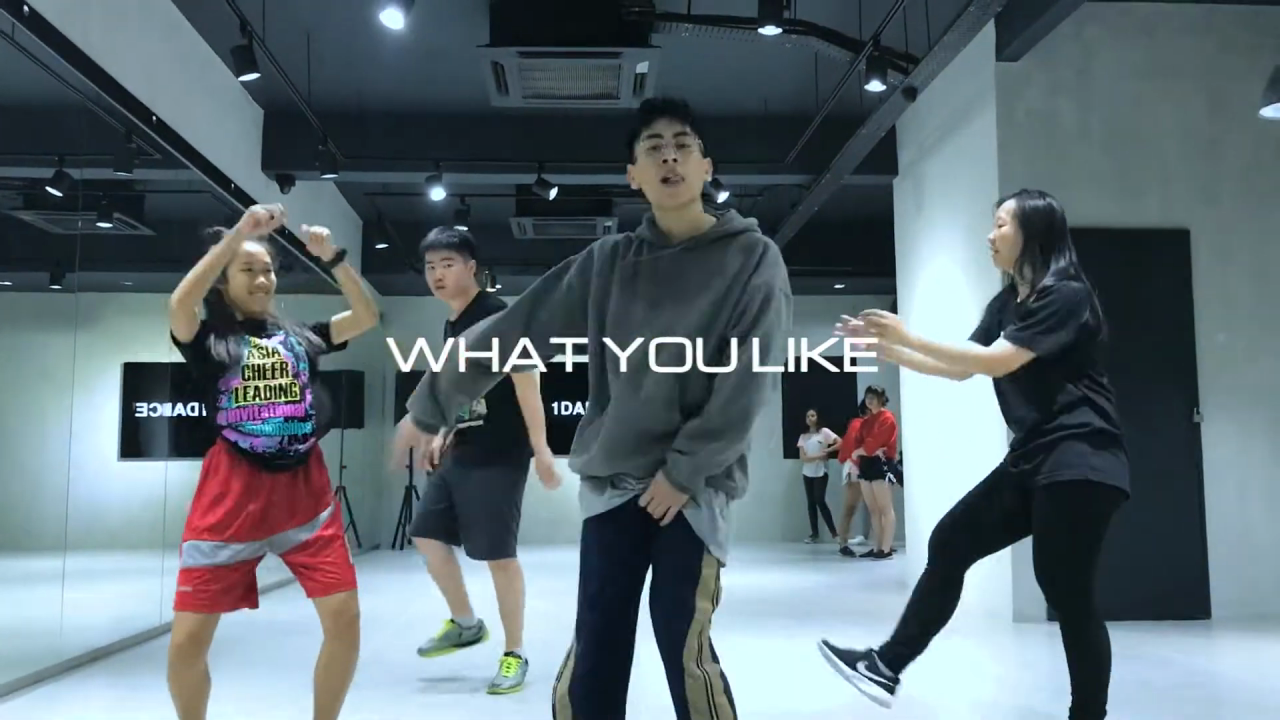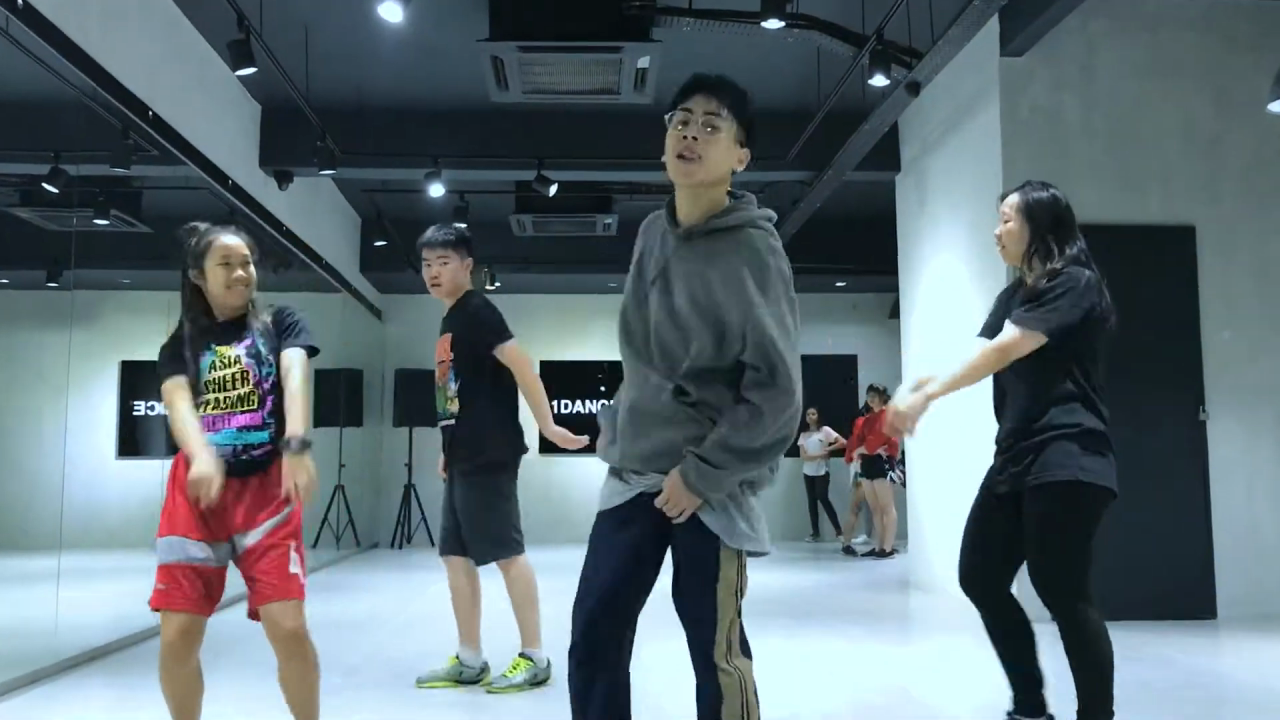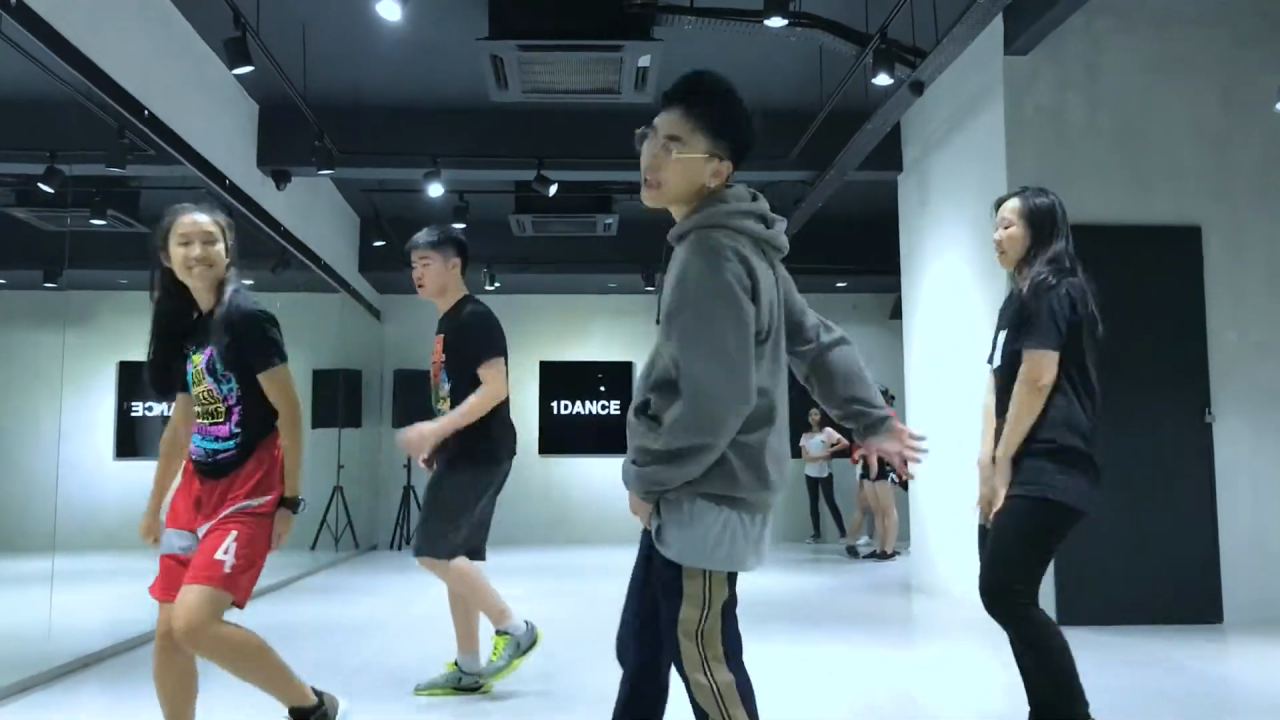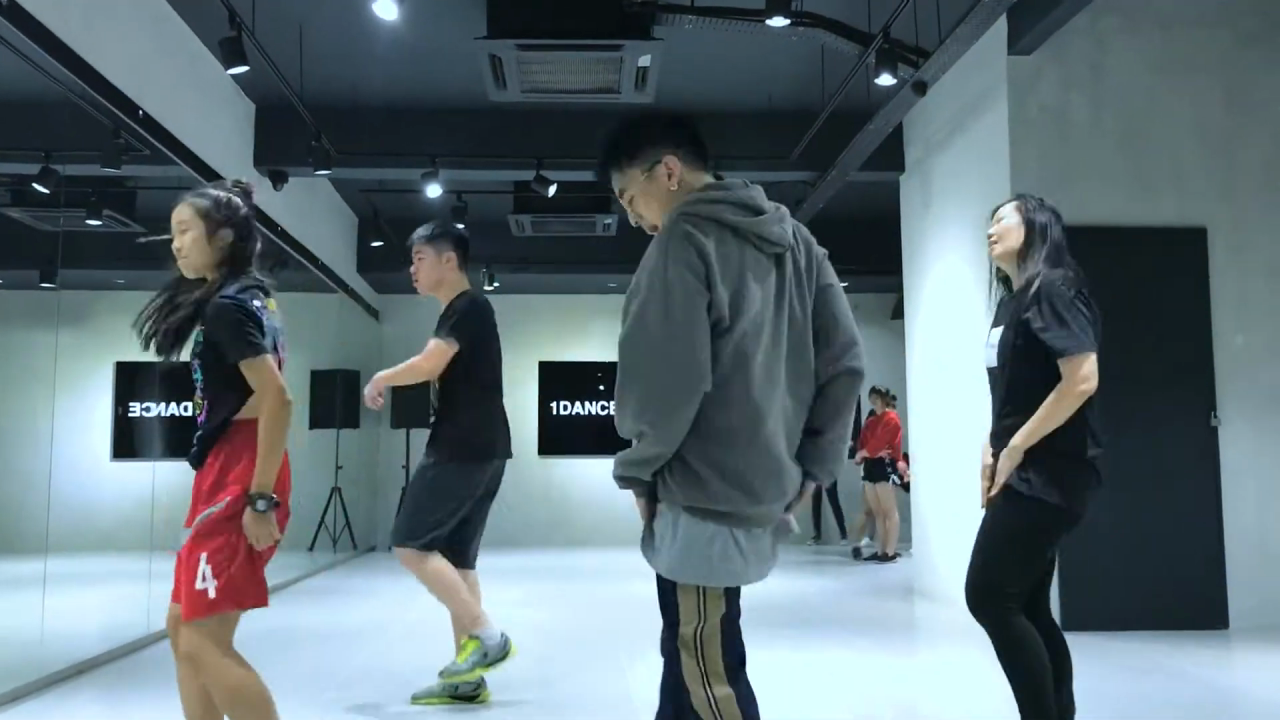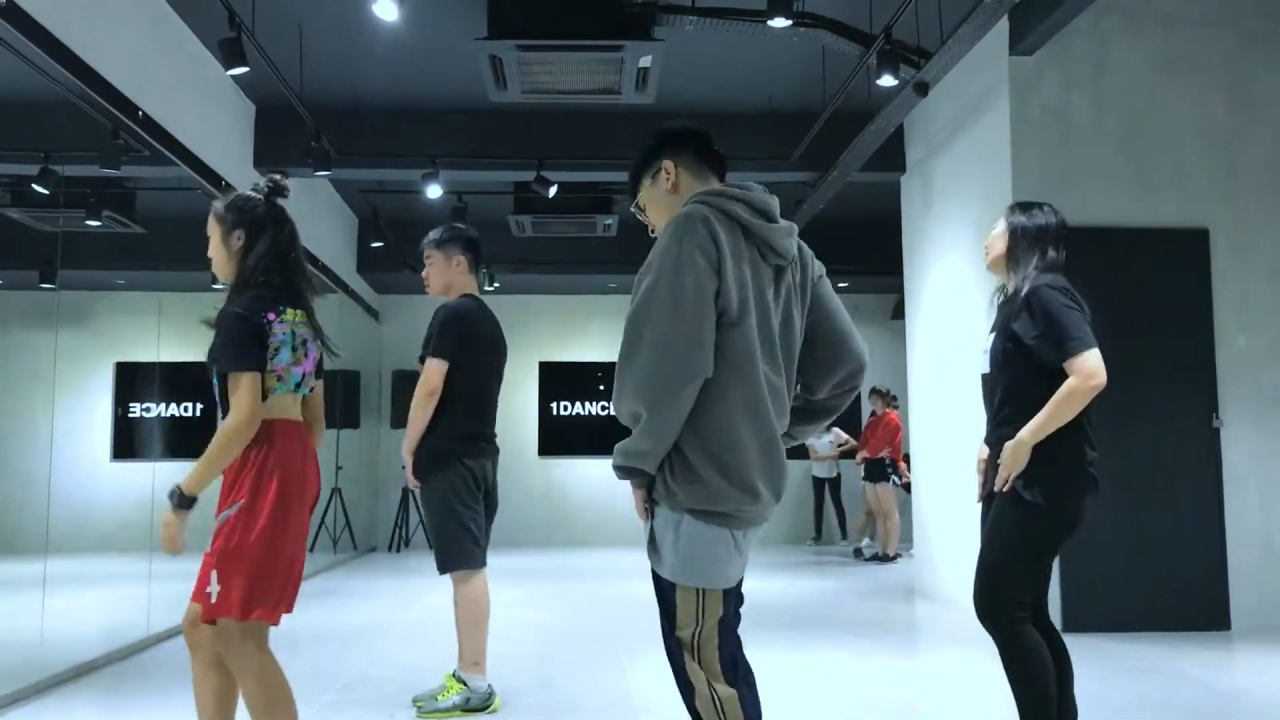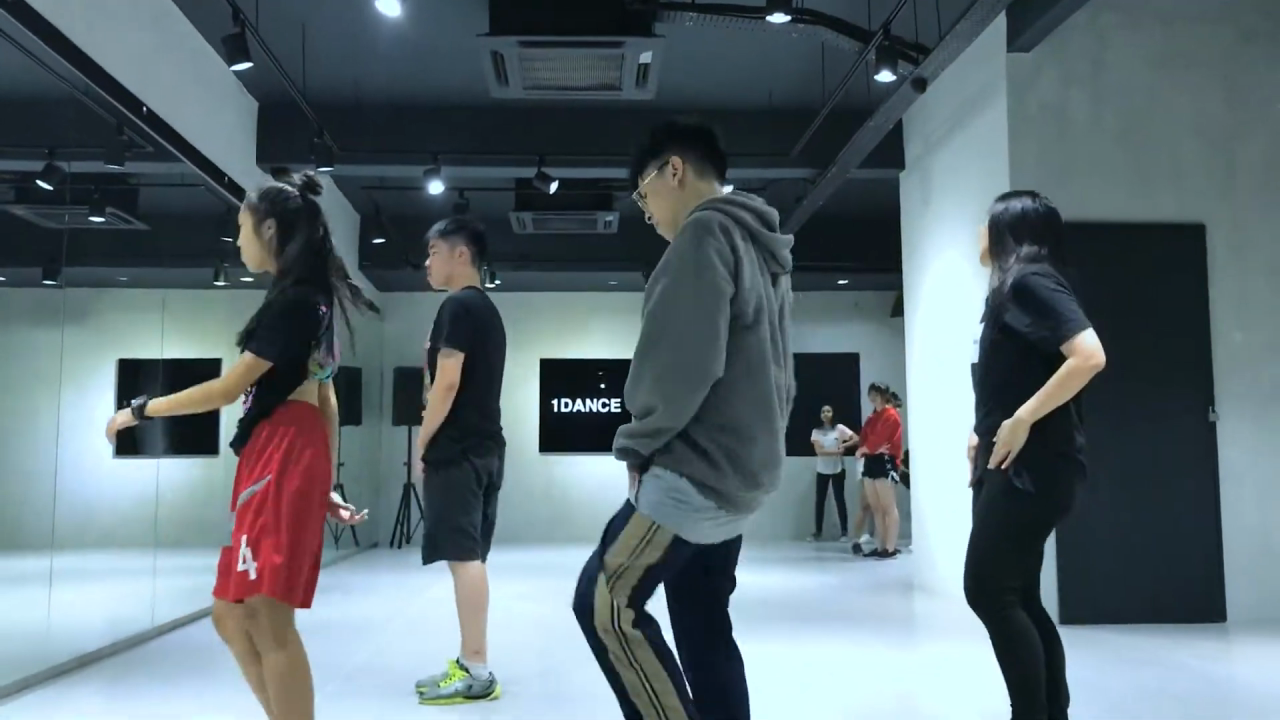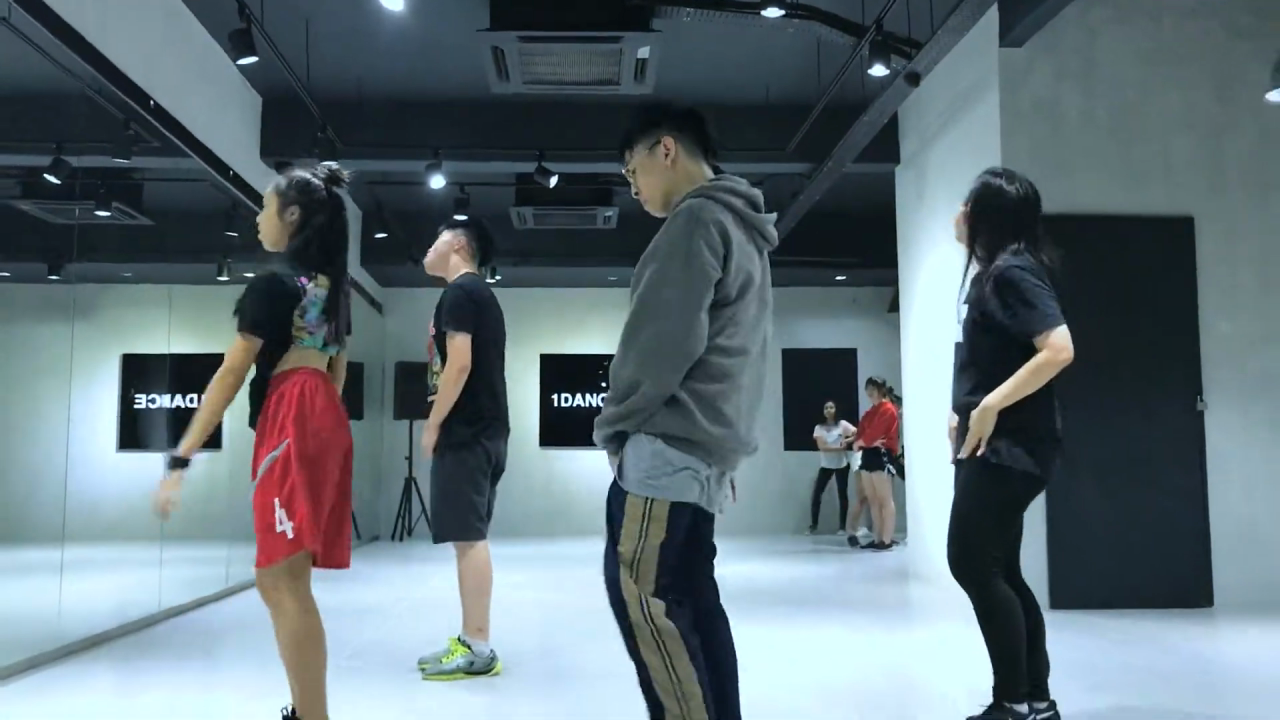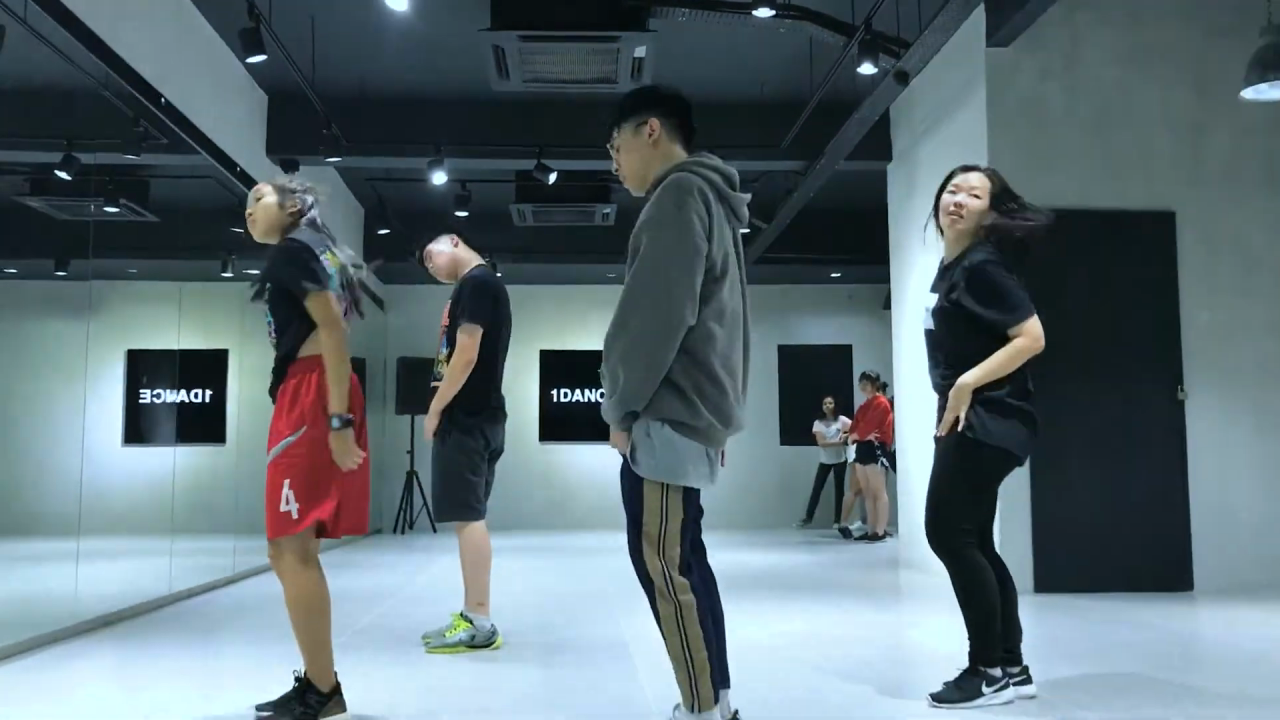
dt=0.2s
person 1, frame 1
left shoulder: (753, 258)
right shoulder: (606, 260)
left elbow: (749, 382)
right elbow: (521, 326)
left wrist: (682, 470)
right wrist: (431, 403)
left hip: (695, 486)
right hip: (617, 484)
left knee: (683, 650)
right knee: (596, 650)
person 1, frame 2
left shoulder: (752, 252)
right shoulder: (655, 239)
left elbow: (775, 386)
left wrist: (701, 476)
left hip: (709, 487)
right hip: (634, 478)
left knee: (715, 647)
right knee: (595, 631)
person 1, frame 3
left shoulder: (710, 252)
right shoulder: (741, 242)
left elbow: (715, 398)
right elbow: (816, 341)
left wrist: (647, 477)
right wrist: (870, 418)
left hip: (708, 495)
right hip: (699, 488)
left knee: (703, 655)
right knee: (641, 644)
person 1, frame 4
left shoulder: (684, 239)
right shoulder: (791, 238)
left elbow: (661, 382)
right elbow: (844, 358)
left wrist: (639, 469)
right wrist: (814, 464)
left hip: (703, 489)
right hip: (761, 482)
left knee: (705, 667)
right knee: (693, 651)
person 1, frame 5
left shoulder: (694, 229)
right shoulder: (787, 248)
left elbow: (664, 364)
right elbow: (844, 366)
left wrist: (639, 460)
left hip: (695, 486)
right hip: (745, 483)
left knee: (709, 669)
right knee: (711, 650)
person 1, frame 6
left shoulder: (705, 234)
right shoulder: (763, 250)
left elbow: (682, 362)
left wrist: (640, 442)
left hip: (694, 471)
right hip: (736, 473)
left knee: (604, 597)
right knee: (704, 626)
person 1, frame 7
left shoulder: (696, 221)
right shoulder: (747, 229)
left elbow: (666, 339)
left wrist: (616, 426)
left hip: (667, 435)
right hip: (709, 438)
left knee: (634, 587)
right knee: (692, 591)
person 1, frame 8
left shoulder: (679, 195)
right shoulder: (715, 204)
left elbow: (658, 313)
left wrist: (619, 401)
left hip: (667, 416)
right hip: (696, 413)
left knee: (664, 566)
right knee: (679, 564)
person 2, frame 1
left shoulder: (1065, 296)
right shoulder: (1006, 301)
left elbow: (989, 362)
right elbow: (961, 366)
left wrist: (906, 337)
right wrist: (892, 343)
left hip: (1077, 461)
right hip: (1028, 460)
left knee: (1067, 592)
right knee: (948, 546)
right ankle: (885, 665)
person 2, frame 2
left shoulder: (1075, 286)
right shoulder: (1015, 292)
left elbow: (1003, 352)
right elbow: (980, 362)
left wrist: (924, 398)
right wrist: (923, 389)
left hip: (1069, 459)
right hip: (1016, 459)
left knee: (1062, 593)
right knee: (978, 576)
person 2, frame 3
left shoulder: (1053, 289)
right shoulder: (1016, 300)
left elbow: (1037, 378)
left wrist: (1003, 459)
right wrist: (987, 458)
left hip: (1050, 468)
right hip: (1017, 469)
left knee: (1002, 593)
right knee: (1014, 598)
person 2, frame 4
left shoulder: (1052, 288)
right shoulder: (1011, 298)
left elbow: (1082, 379)
left wrist: (1017, 447)
right wrist: (994, 450)
left hip: (1046, 475)
right hip: (1017, 474)
left knee: (990, 597)
right knee: (1026, 607)
person 2, frame 5
left shoulder: (1043, 292)
right shoulder: (1013, 301)
left elbow: (1091, 375)
left wrist: (1025, 441)
right wrist: (991, 447)
left hip: (1041, 480)
right hip: (1014, 478)
left knee: (999, 606)
right knee: (1024, 612)
person 2, frame 6
left shoulder: (1032, 281)
right shoulder: (1008, 289)
left elbow: (1089, 356)
left wrist: (1021, 421)
right wrist: (980, 432)
left hip: (1032, 466)
right hip: (1004, 465)
left knee: (989, 590)
right knee: (1016, 596)
person 2, frame 7
left shoulder: (1015, 271)
right shoulder: (990, 272)
left elbow: (1058, 350)
left wrist: (988, 408)
right wrist: (960, 413)
left hip: (1009, 444)
right hip: (986, 442)
left knee: (973, 562)
right knee: (997, 568)
person 2, frame 8
left shoulder: (985, 267)
right shoulder: (953, 264)
left elbow: (1030, 338)
left wrist: (968, 386)
right wrist: (947, 399)
left hip: (987, 422)
right hip: (964, 421)
left knee: (949, 534)
right knee: (972, 543)
left ankle: (989, 668)
right ankle: (1009, 666)
person 3, frame 1
left shoulder: (300, 332)
right shoulder: (202, 336)
left elbow: (367, 317)
right elbow: (180, 305)
left wrist: (332, 256)
right wrist: (236, 234)
left hip: (303, 482)
right hip: (230, 487)
left knee: (344, 618)
right knee: (186, 641)
person 3, frame 2
left shoulder: (278, 324)
right shoulder: (181, 344)
left elbow: (296, 382)
right elbow: (179, 406)
left wrist: (298, 447)
right wrist: (202, 456)
left hip: (267, 486)
right hip: (197, 495)
left knee: (289, 629)
right knee: (177, 639)
person 3, frame 3
left shoulder: (245, 315)
right shoulder: (180, 328)
left elbow: (289, 411)
left wrist: (291, 500)
right wrist: (154, 503)
left hip: (253, 483)
right hip: (201, 485)
left knee: (192, 622)
right knee: (168, 633)
person 3, frame 4
left shoulder: (225, 306)
right shoulder: (249, 300)
left elbow: (274, 398)
left wrist: (264, 498)
left hip: (238, 473)
right hip: (231, 473)
left knee: (203, 641)
right knee: (185, 631)
person 3, frame 5
left shoulder: (243, 313)
right shoulder: (296, 310)
left elbow: (244, 418)
right elbow: (312, 414)
left wrist: (182, 497)
right wrist: (305, 485)
left hip: (262, 470)
right hip: (293, 466)
left knee: (240, 639)
right knee: (200, 627)
person 3, frame 6
left shoulder: (292, 300)
right shoulder: (313, 300)
left elbow: (228, 389)
right elbow: (323, 399)
left wrist: (141, 409)
right wrist: (323, 485)
left hip: (279, 455)
right hip: (294, 457)
left knee: (268, 619)
right knee: (231, 616)
person 3, frame 7
left shoulder: (274, 280)
right shoulder: (328, 283)
left elbow: (231, 374)
left wrist: (180, 456)
left hip: (292, 420)
right hip: (323, 419)
left knee: (284, 579)
right knee: (275, 579)
person 3, frame 8
left shoulder: (293, 248)
right shoulder: (309, 255)
left elbow: (334, 327)
left wrist: (341, 419)
left hip: (309, 397)
right hip: (318, 401)
left knee: (290, 550)
right knee: (292, 549)
person 4, frame 1
left shoulder: (491, 312)
right shoulder: (452, 323)
left elbow: (523, 378)
left wrist: (539, 447)
right wrist: (443, 434)
left hip: (499, 455)
right hip: (461, 453)
left knee: (497, 553)
right knee: (428, 534)
left ankle: (516, 654)
right ankle: (464, 621)
person 4, frame 2
left shoulder: (476, 311)
right shoulder: (452, 319)
left elbow: (521, 365)
left wrist: (548, 426)
left hip: (489, 454)
right hip: (465, 454)
left knee: (504, 553)
right knee: (457, 554)
left ankle: (534, 657)
right ankle: (469, 660)
person 4, frame 3
left shoulder: (474, 317)
right shoulder: (449, 323)
left elbow: (496, 387)
left wrist: (439, 427)
right wrist: (436, 442)
left hip: (477, 454)
right hip: (460, 453)
left knee: (435, 551)
right knee: (460, 554)
left ankle: (513, 627)
right ankle: (469, 666)
person 4, frame 4
left shoulder: (468, 307)
right shoulder: (466, 313)
left elbow: (428, 366)
left wrist: (380, 380)
left hip: (462, 452)
right hip: (478, 450)
left knee: (411, 546)
right knee: (456, 558)
left ankle: (485, 633)
right ankle: (463, 670)
person 4, frame 5
left shoulder: (450, 314)
right shoulder: (489, 321)
left elbow: (429, 390)
left wrist: (409, 450)
left hip: (449, 456)
right hip: (480, 454)
left knee: (462, 567)
right knee: (466, 568)
right ankle: (467, 676)
person 4, frame 6
left shoulder: (458, 306)
right shoulder: (486, 309)
left elbow: (447, 383)
left wrist: (421, 440)
left hip: (456, 449)
right hip: (483, 446)
left knee: (463, 556)
right knee: (468, 556)
left ankle: (477, 671)
right ankle: (468, 663)
person 4, frame 7
left shoulder: (458, 291)
right shoulder: (477, 293)
left elbow: (458, 365)
left wrist: (432, 424)
left hip: (465, 432)
right hip: (483, 429)
left knee: (468, 537)
right knee: (469, 537)
left ankle: (478, 649)
right ankle: (470, 641)
person 4, frame 8
left shoulder: (476, 283)
right shoulder: (478, 285)
left elbow: (466, 355)
left wrist: (434, 409)
right wrist: (444, 408)
left hip: (467, 417)
right hip: (477, 416)
left knee: (467, 516)
right knee: (468, 517)
left ankle: (480, 622)
right ankle: (472, 615)
